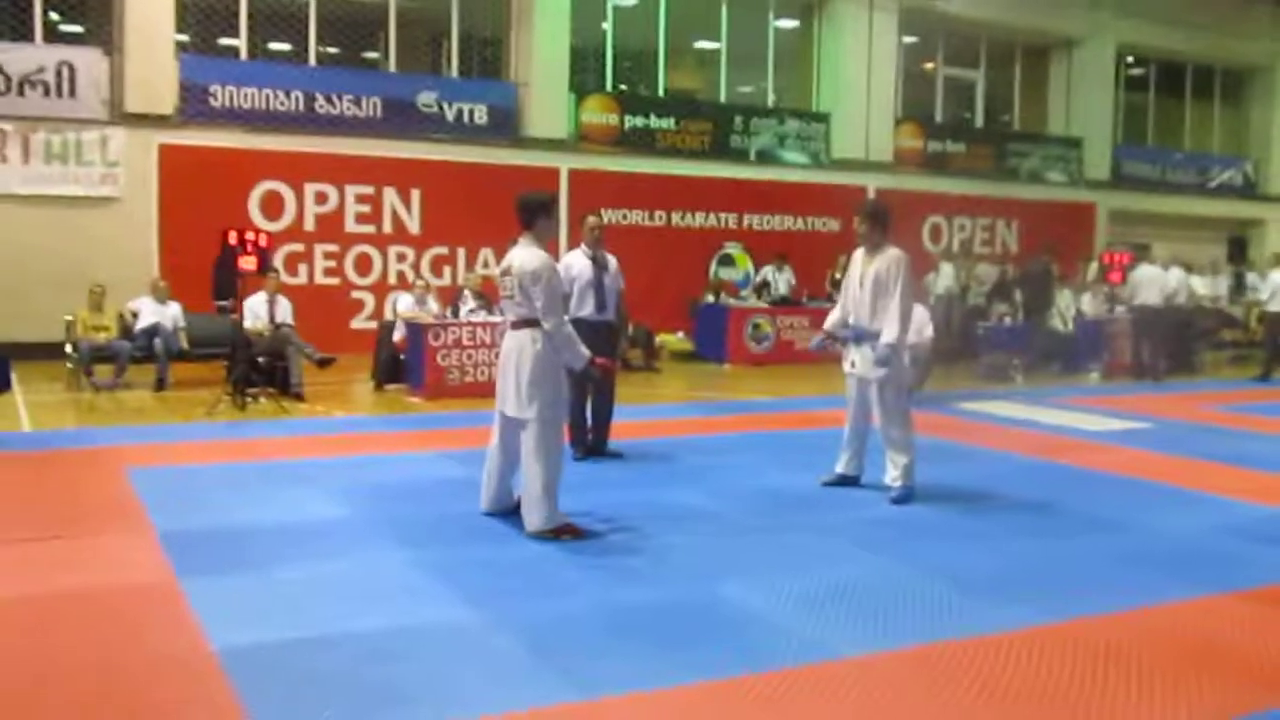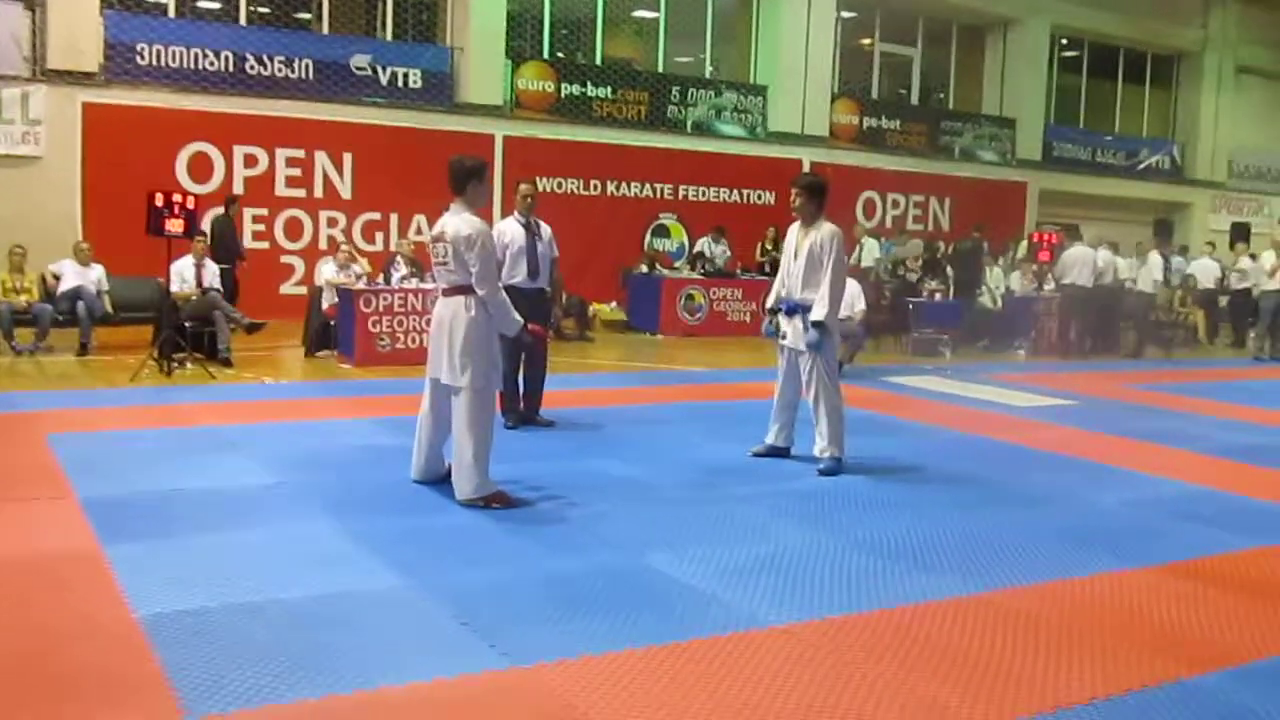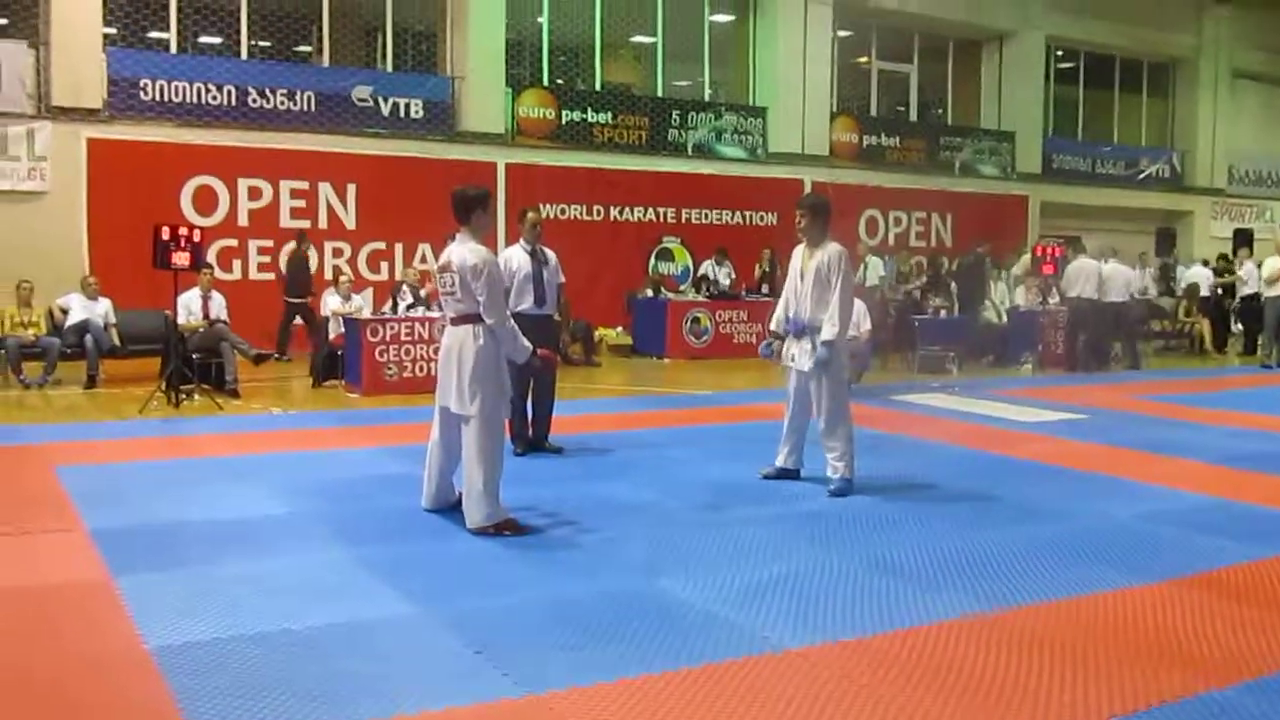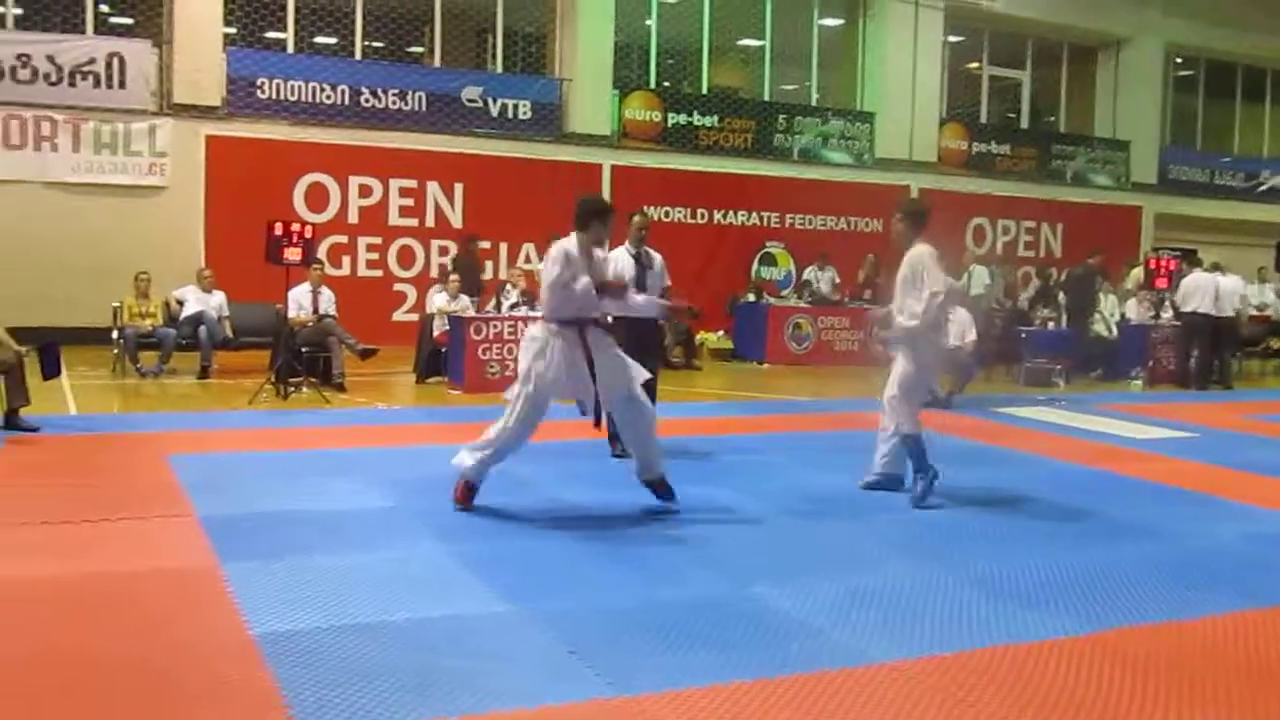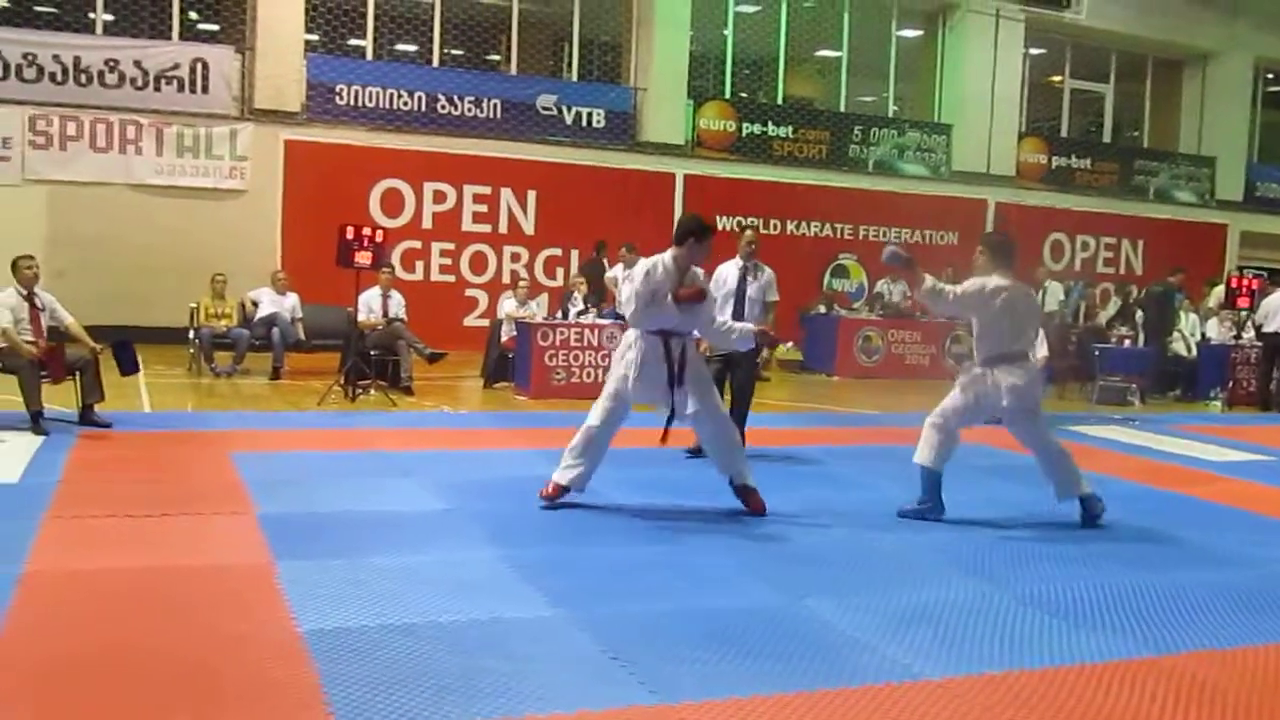
dt=0.7s
person 1, frame 1
left shoulder: (510, 259)
right shoulder: (540, 262)
right elbow: (554, 321)
right wrist: (585, 360)
left hip: (513, 345)
right hip: (537, 350)
left knee: (509, 425)
right knee: (541, 433)
left ankle: (497, 497)
right ankle: (542, 518)
person 1, frame 2
left shoulder: (441, 225)
right shoulder: (475, 229)
right elbow: (488, 287)
right wrist: (519, 327)
left hip: (446, 311)
right hip: (471, 317)
left knee: (439, 393)
right knee: (473, 401)
left ankle: (428, 465)
right ankle: (473, 487)
person 1, frame 3
left shoulder: (447, 255)
right shoulder: (481, 257)
right elbow: (496, 315)
right wrist: (528, 352)
left hip: (453, 339)
right hip: (478, 344)
left knee: (449, 423)
right knee: (483, 429)
left ankle: (438, 493)
right ankle: (484, 514)
person 1, frame 4
left shoulder: (598, 258)
right shoulder: (562, 253)
left elbow: (621, 299)
right elbow: (552, 301)
left wrist: (663, 305)
right wrist: (595, 289)
left hip: (589, 342)
right hip: (553, 341)
left knee: (634, 405)
right knee: (523, 415)
left ankle: (651, 473)
right ankle: (471, 473)
person 1, frame 5
left shoulder: (698, 279)
right shoulder: (650, 269)
left elbow: (713, 327)
right elbow: (635, 315)
left wrist: (752, 334)
right wrist: (675, 302)
left hip: (680, 354)
right hip: (643, 350)
left knee: (714, 419)
right knee: (606, 415)
left ankle: (741, 483)
right ankle: (565, 478)
person 2, frame 1
left shoulder: (896, 259)
right shoulder: (858, 256)
left elbow: (900, 306)
left wrist: (889, 344)
right wrist: (830, 330)
left hip: (882, 348)
right hip: (857, 346)
left knee: (892, 417)
right knee: (856, 413)
left ankle: (901, 480)
right ankle: (848, 469)
person 2, frame 2
left shoulder: (830, 235)
right shoulder: (793, 230)
left elbow: (832, 283)
left wrist: (819, 324)
right wrist: (772, 311)
left hip: (812, 322)
right hip: (789, 319)
left knee: (822, 389)
right knee: (785, 385)
left ankle: (831, 452)
right ankle: (779, 440)
person 2, frame 3
left shoulder: (836, 254)
right shoulder: (798, 252)
left elbow: (841, 303)
left wrist: (829, 343)
right wrist: (776, 333)
left hip: (822, 342)
right hip: (798, 341)
left knee: (831, 409)
right knee: (795, 405)
left ankle: (841, 473)
right ankle: (788, 463)
person 2, frame 4
left shoulder: (923, 255)
right shoulder: (914, 255)
left elbow: (943, 292)
left wrist: (906, 324)
right wrist: (891, 315)
left hip: (919, 342)
right hip: (907, 341)
left knee: (898, 400)
right knee: (894, 405)
left ankle: (922, 470)
right ankle: (889, 471)
person 2, frame 5
left shoulder: (982, 288)
right shoulder: (1026, 292)
left elbow: (945, 298)
right elbow: (1032, 332)
left wrist: (914, 272)
left hip: (990, 378)
right hip: (1023, 376)
left knee: (939, 424)
right knee: (1044, 442)
left ankle: (930, 499)
right ankle: (1086, 501)
person 3, frame 1
left shoulder: (612, 262)
right shoulder: (570, 261)
left elbow: (620, 300)
right elbow: (562, 299)
left wrist: (621, 333)
left hip: (606, 329)
right hip: (581, 328)
left knee: (605, 388)
right knee: (578, 389)
left ankle: (599, 442)
right ankle: (579, 443)
person 3, frame 2
left shoulder: (545, 230)
right shoulder: (503, 228)
left elbow: (553, 268)
right elbow: (494, 267)
left wrist: (556, 301)
left hip: (539, 297)
right hip: (513, 295)
left knee: (537, 357)
right knee: (510, 357)
left ankle: (531, 411)
right ankle: (511, 412)
person 3, frame 3
left shoulder: (550, 256)
right shoulder: (509, 256)
left elbow: (560, 294)
right elbow: (501, 295)
left hip: (546, 323)
right hip: (521, 323)
left knee: (546, 383)
right knee: (519, 384)
left ankle: (540, 437)
right ankle: (519, 439)
person 3, frame 4
left shoulder: (656, 259)
right shoulder: (615, 258)
left elbow: (665, 295)
left hip: (650, 326)
right hip: (624, 324)
left knee: (648, 385)
right ankle: (618, 440)
person 3, frame 5
left shoulder: (767, 275)
right shoulder: (723, 270)
left elbow: (770, 311)
right elbow: (709, 305)
left knee: (742, 394)
right knee: (713, 389)
